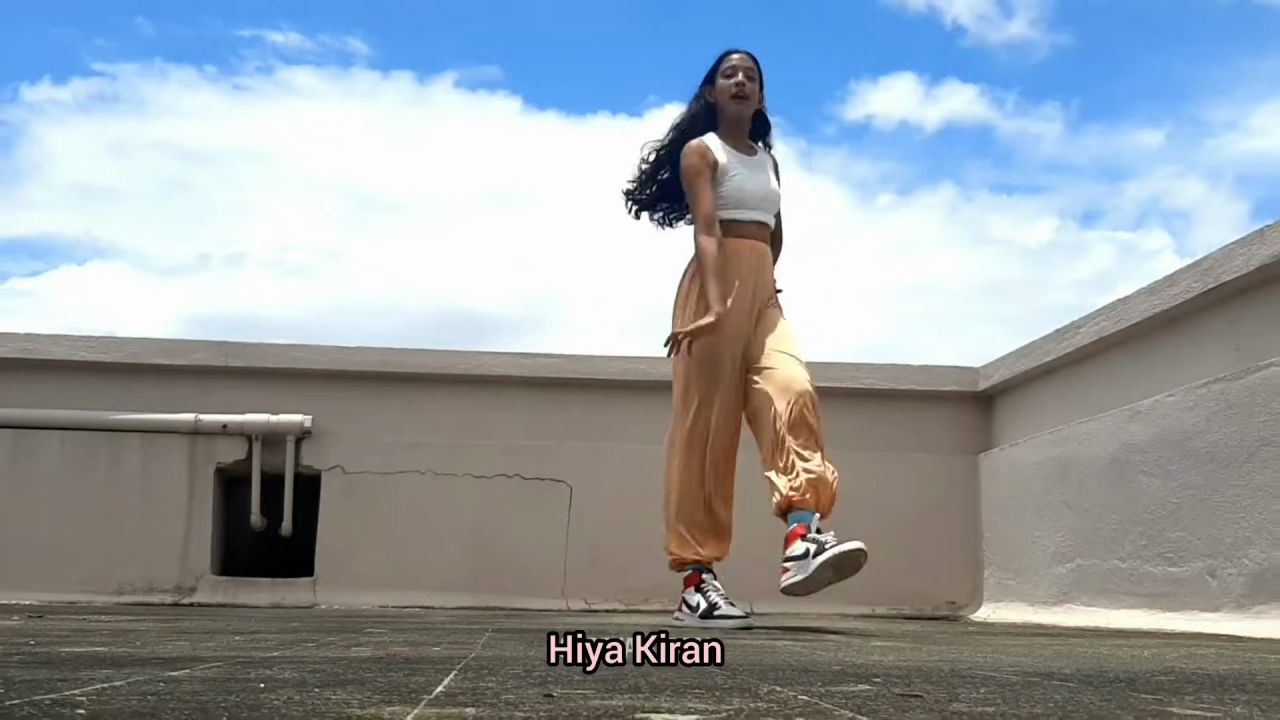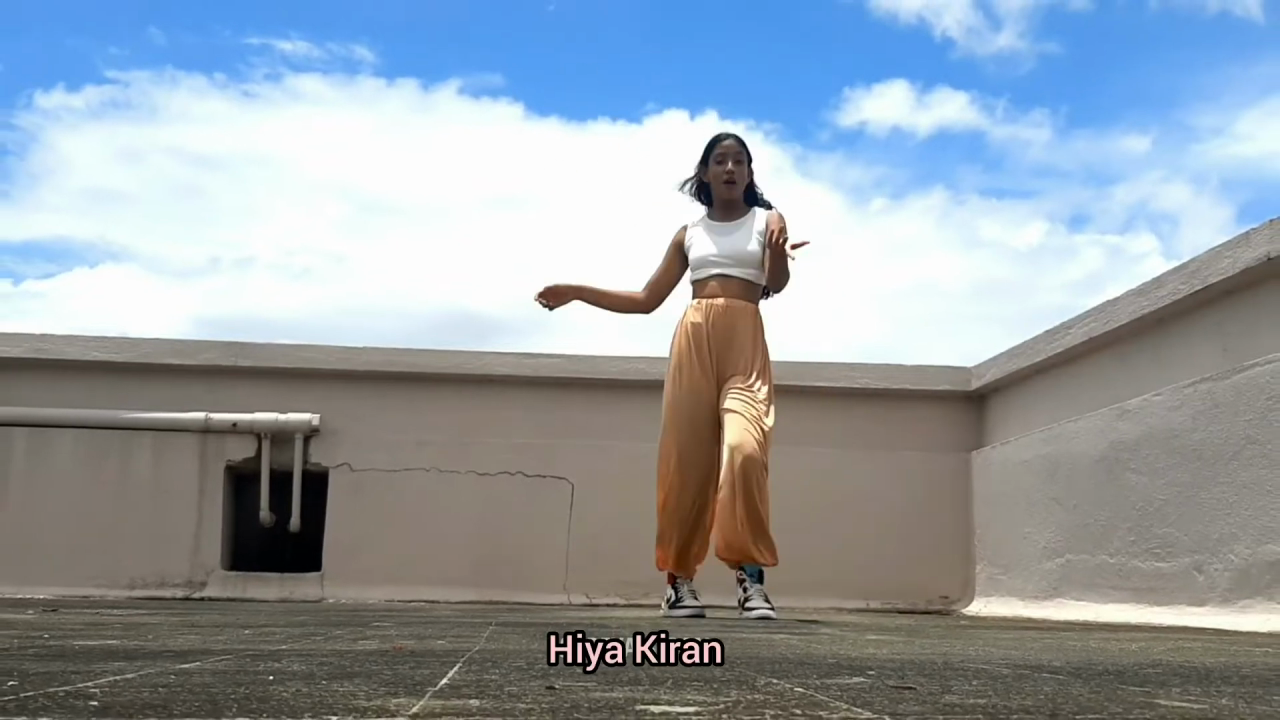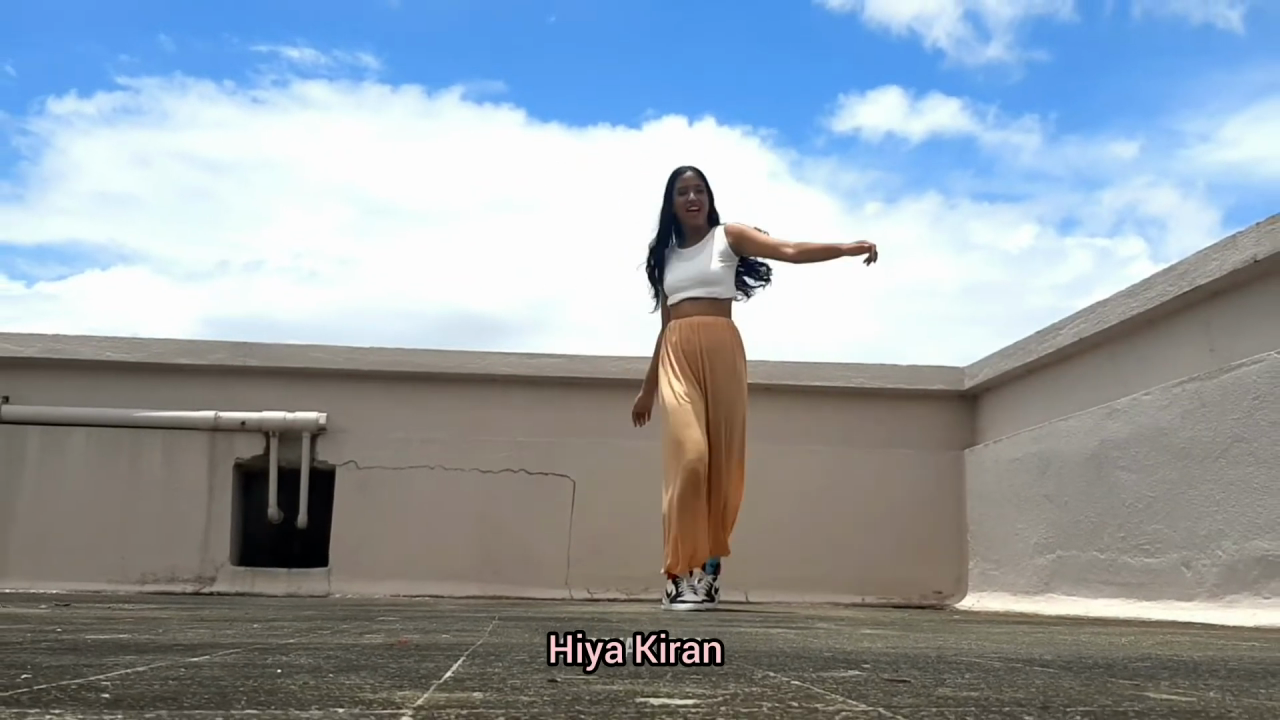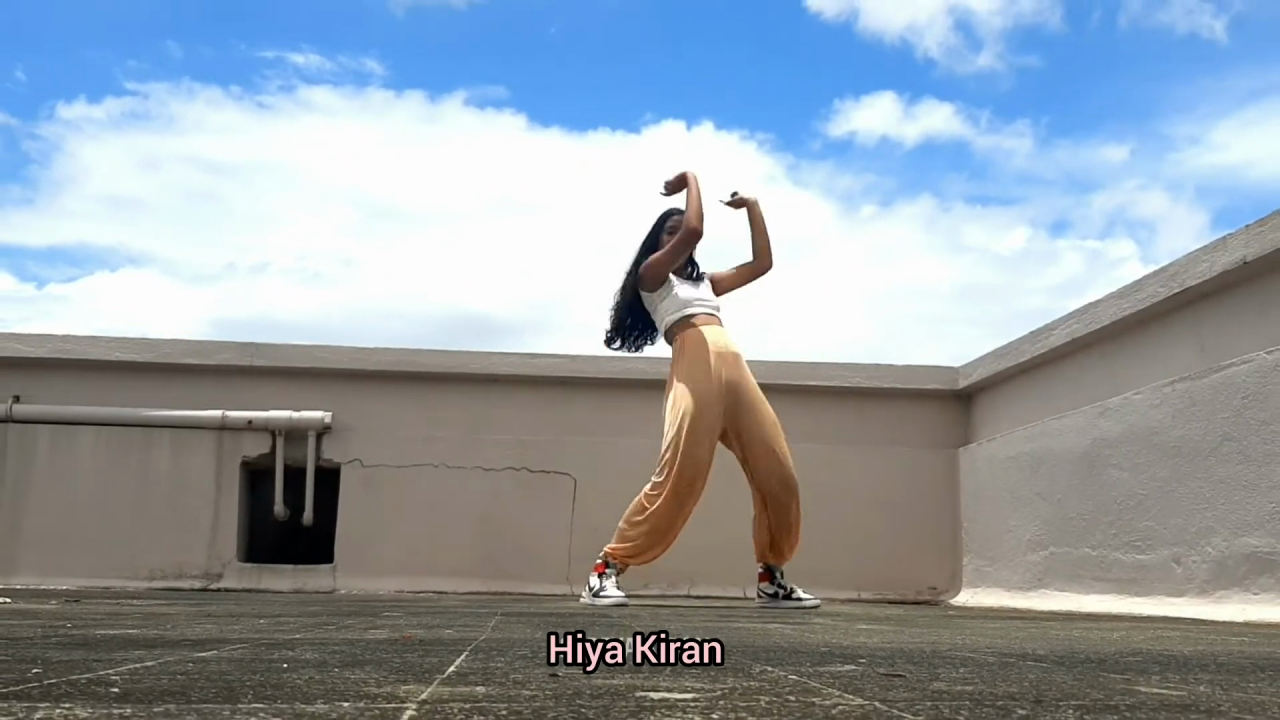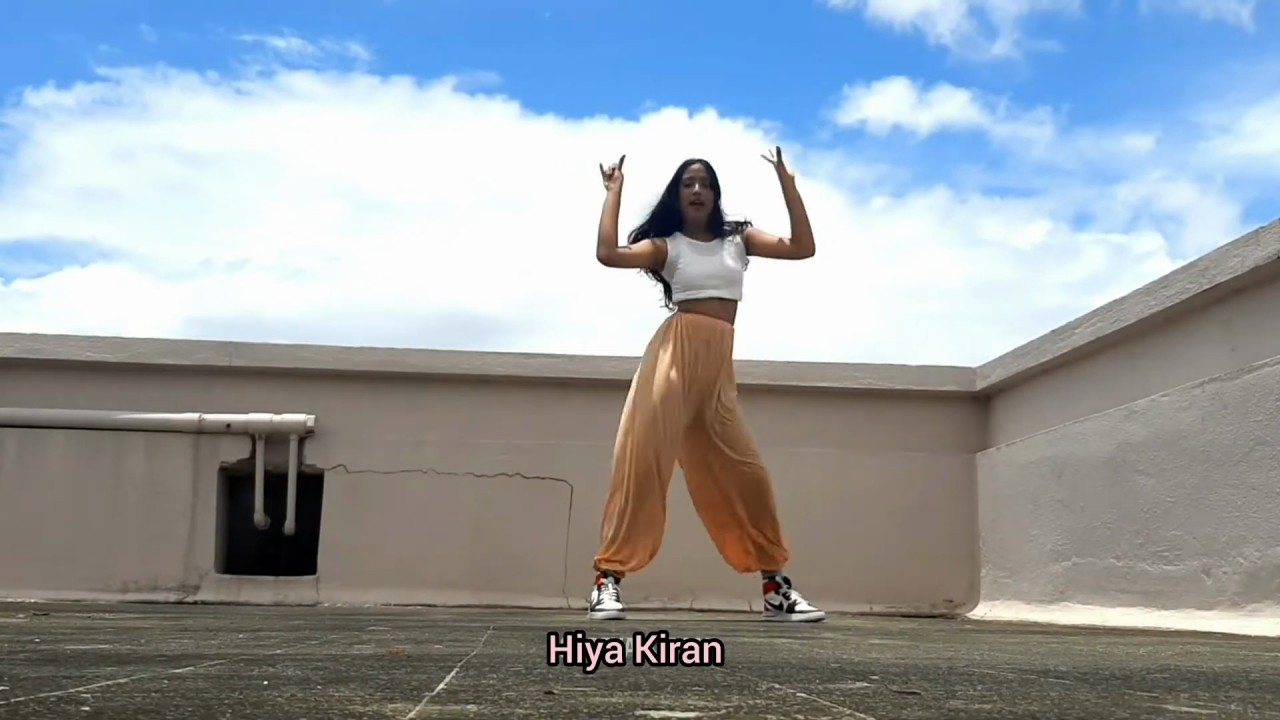
dt=1s
person 1, frame 1
left shoulder: (768, 161)
right shoulder: (698, 151)
right elbow: (705, 231)
left wrist: (761, 277)
right wrist: (712, 307)
left hip: (762, 293)
right hip: (713, 290)
left knee: (791, 393)
right knee: (705, 426)
left ankle: (804, 541)
right ankle: (696, 579)
person 1, frame 2
left shoulder: (767, 220)
right shoulder: (688, 234)
left elbow: (776, 283)
right elbow: (645, 300)
left wrist: (777, 258)
right wrist: (579, 292)
left hip: (745, 340)
right hip: (694, 338)
left knee: (744, 452)
right knee: (684, 465)
left ankle: (752, 579)
right ankle: (677, 577)
person 1, frame 3
left shoulder: (731, 236)
right shoulder: (666, 257)
left elbow: (793, 251)
left wrist: (849, 248)
right wrist: (647, 389)
left hip: (724, 350)
right hip: (677, 362)
left knee: (725, 465)
right knee: (689, 460)
left ankle: (708, 568)
right ankle: (679, 575)
person 1, frame 4
left shoulder: (702, 281)
right shoulder: (651, 273)
left elbow: (762, 264)
right elbow: (694, 228)
left wrist: (752, 208)
right wrist: (692, 181)
left hip: (734, 368)
right hip: (693, 367)
left knee: (779, 476)
right knee: (679, 475)
left ankle: (771, 576)
right ankle: (608, 567)
person 1, frame 5
left shoulder: (740, 239)
right shoulder: (666, 246)
left elbow: (803, 249)
right elbow: (608, 254)
left wrist: (789, 185)
right wrist: (614, 190)
left hip: (719, 367)
right hip: (675, 353)
left knee: (747, 474)
right knee: (644, 465)
left ankle: (776, 586)
right ankle: (608, 578)
